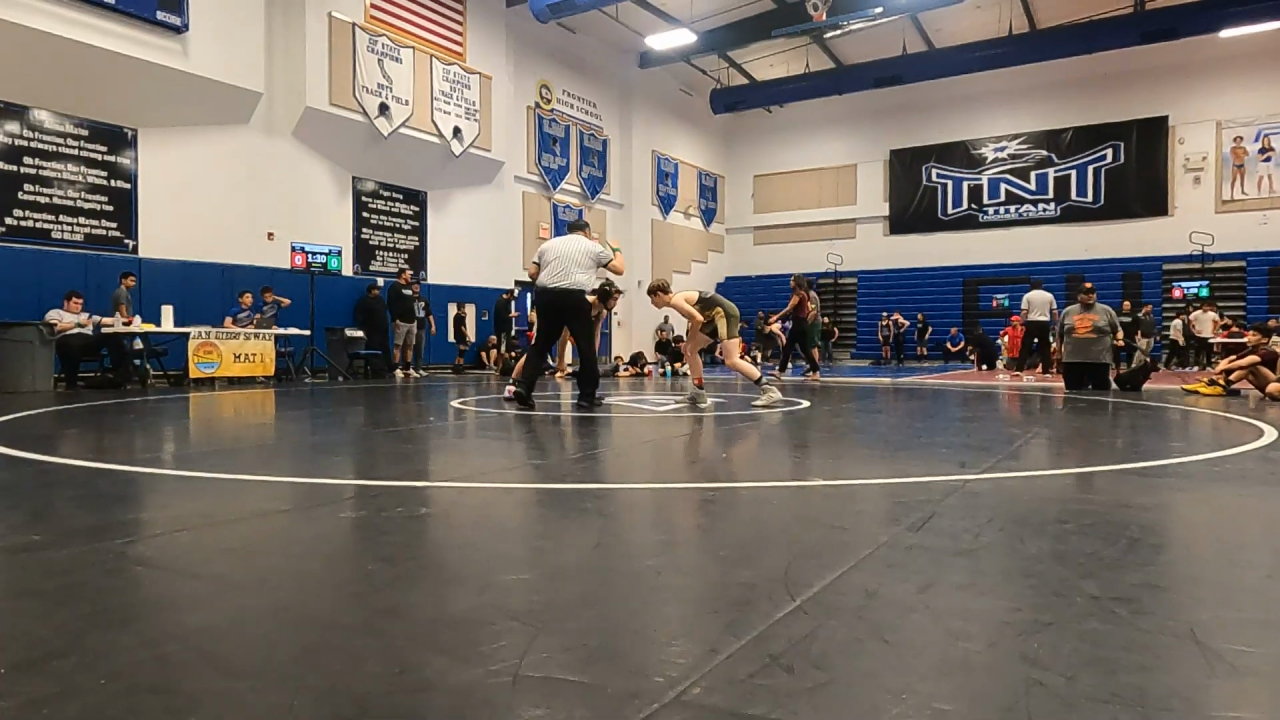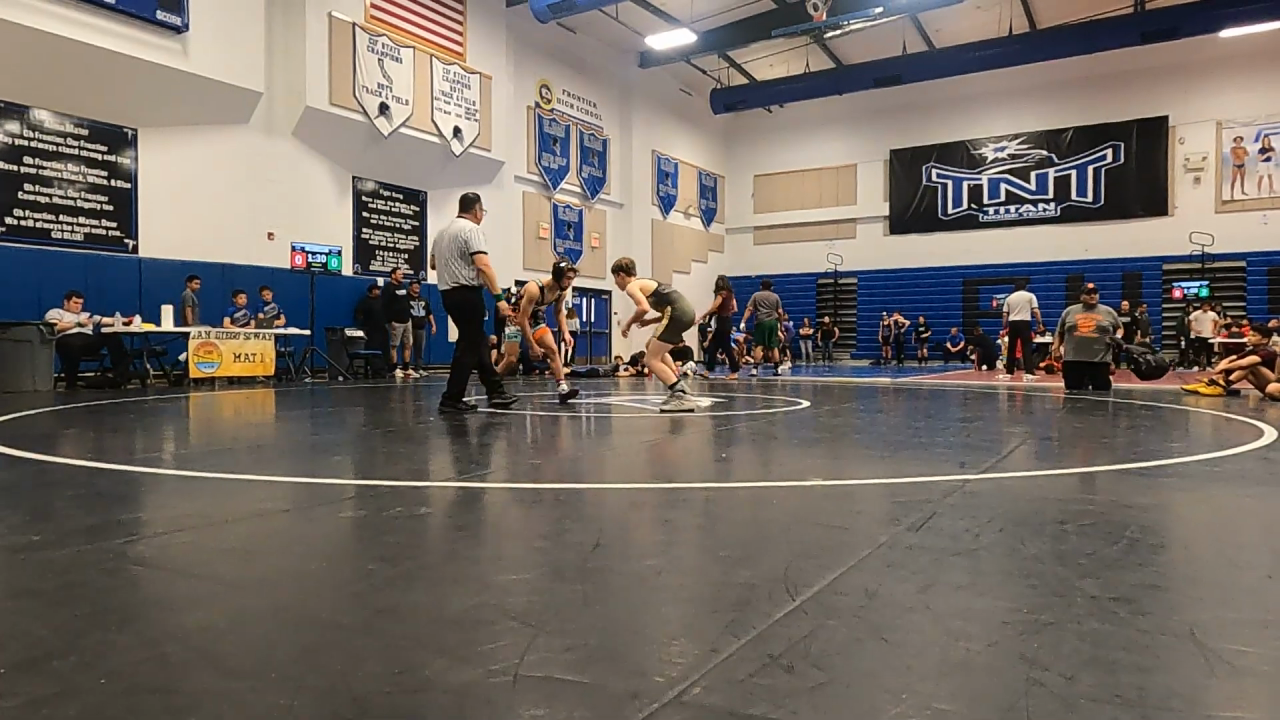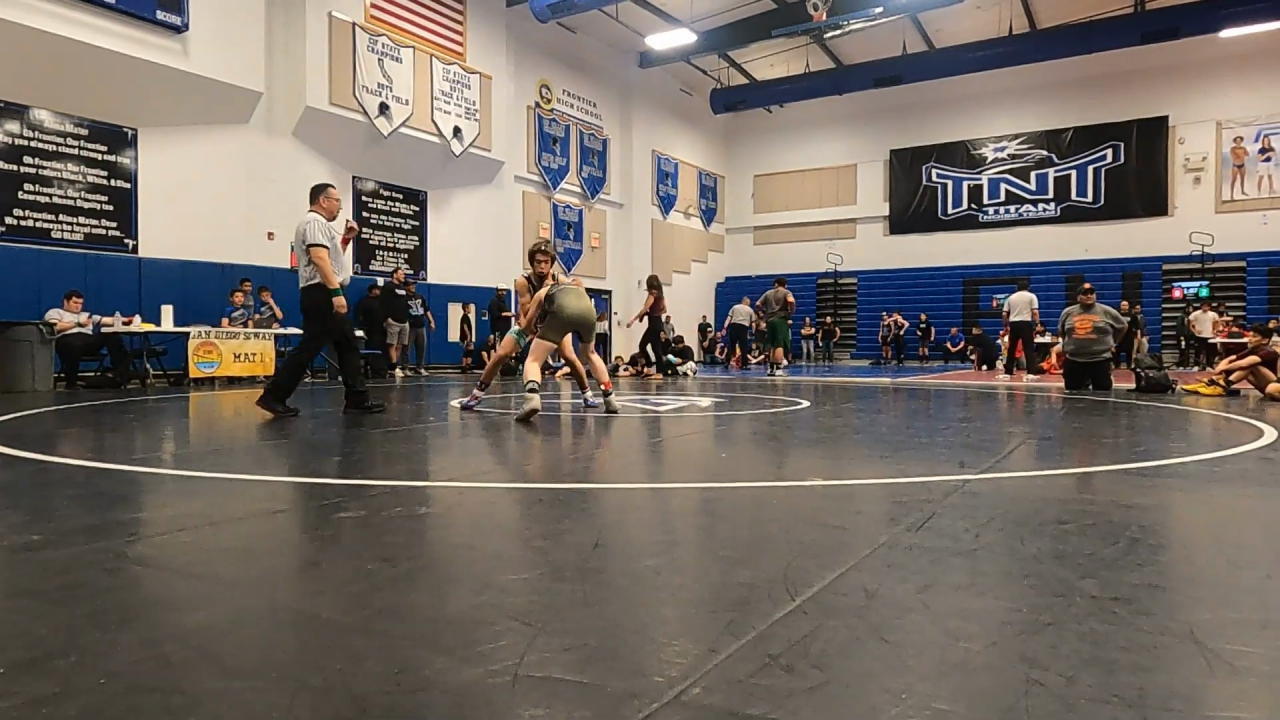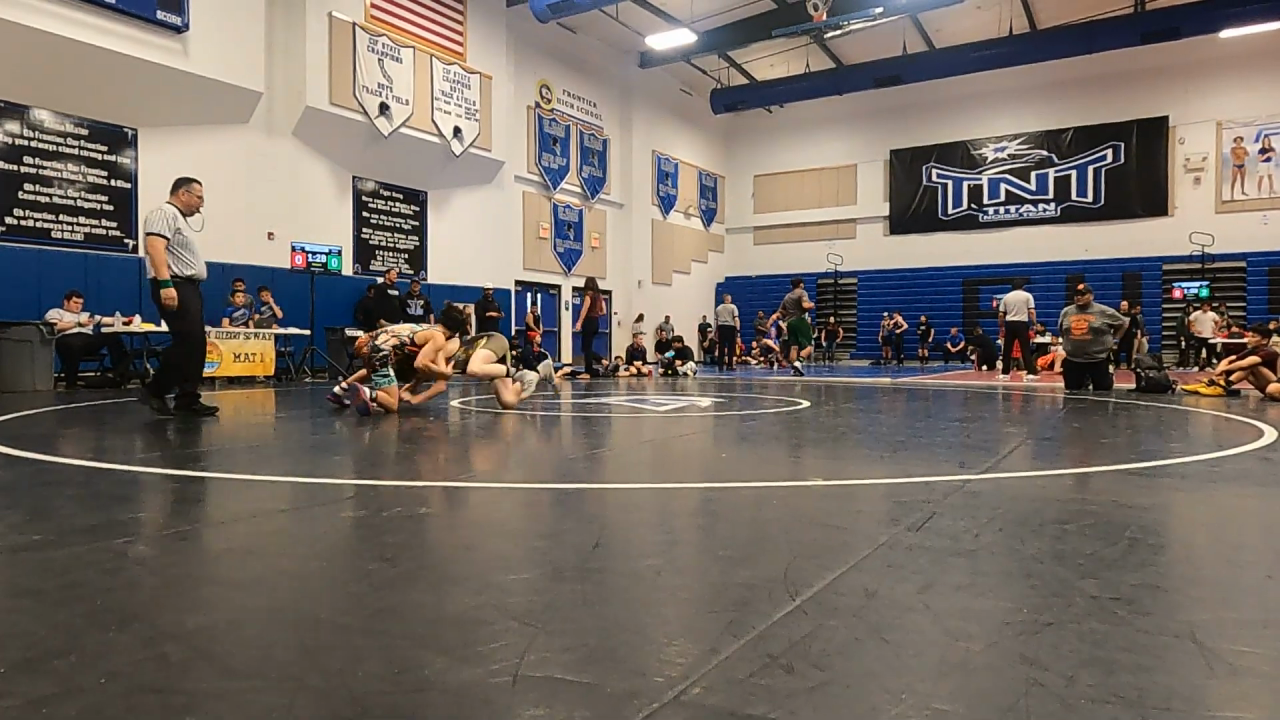
dt=1s
person 1, frame 1
left shoulder: (548, 245)
right shoulder: (592, 246)
left elbow: (532, 274)
right elbow: (619, 268)
right wrist: (616, 251)
left hip: (546, 296)
right hip: (574, 298)
left knee: (541, 345)
right knee: (586, 347)
left ankle: (523, 388)
right ankle: (587, 396)
person 1, frame 2
left shoulder: (442, 231)
right shoulder: (472, 231)
left elbow: (434, 264)
right elbow: (483, 266)
right wrist: (499, 297)
left hip: (448, 294)
right hip: (467, 294)
left knee: (477, 343)
right knee: (470, 346)
left ankle: (496, 393)
right ankle: (451, 400)
person 1, frame 3
left shoulder: (320, 225)
right shoulder: (314, 222)
right elbow: (321, 260)
left wrist: (346, 240)
right wrist: (336, 292)
left hip: (323, 295)
right hip: (322, 296)
left knee: (347, 347)
right knee: (310, 348)
left ankle: (357, 400)
right ankle: (273, 396)
person 1, frame 4
left shoulder: (179, 218)
right shoulder: (165, 214)
right elbow: (155, 248)
right wrist: (165, 285)
left hip: (186, 290)
right hip: (174, 289)
left knee: (195, 343)
right knee: (188, 341)
left ankle: (186, 401)
right ankle: (155, 392)
